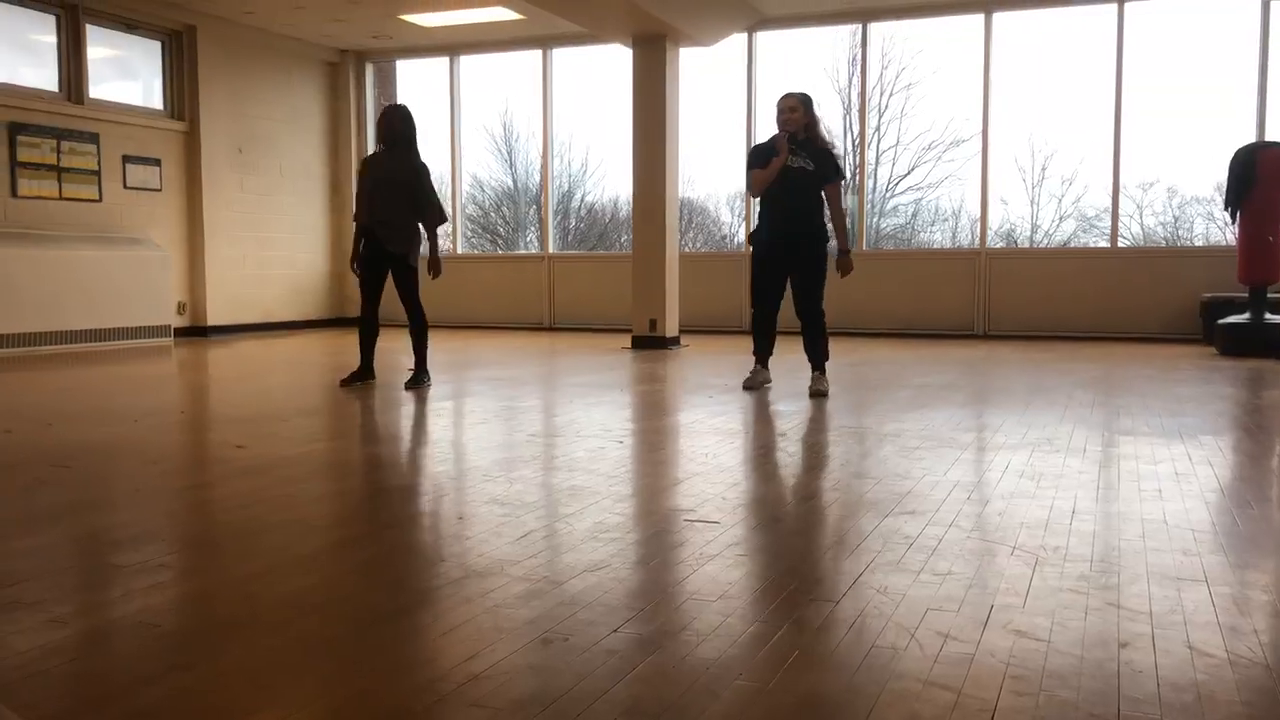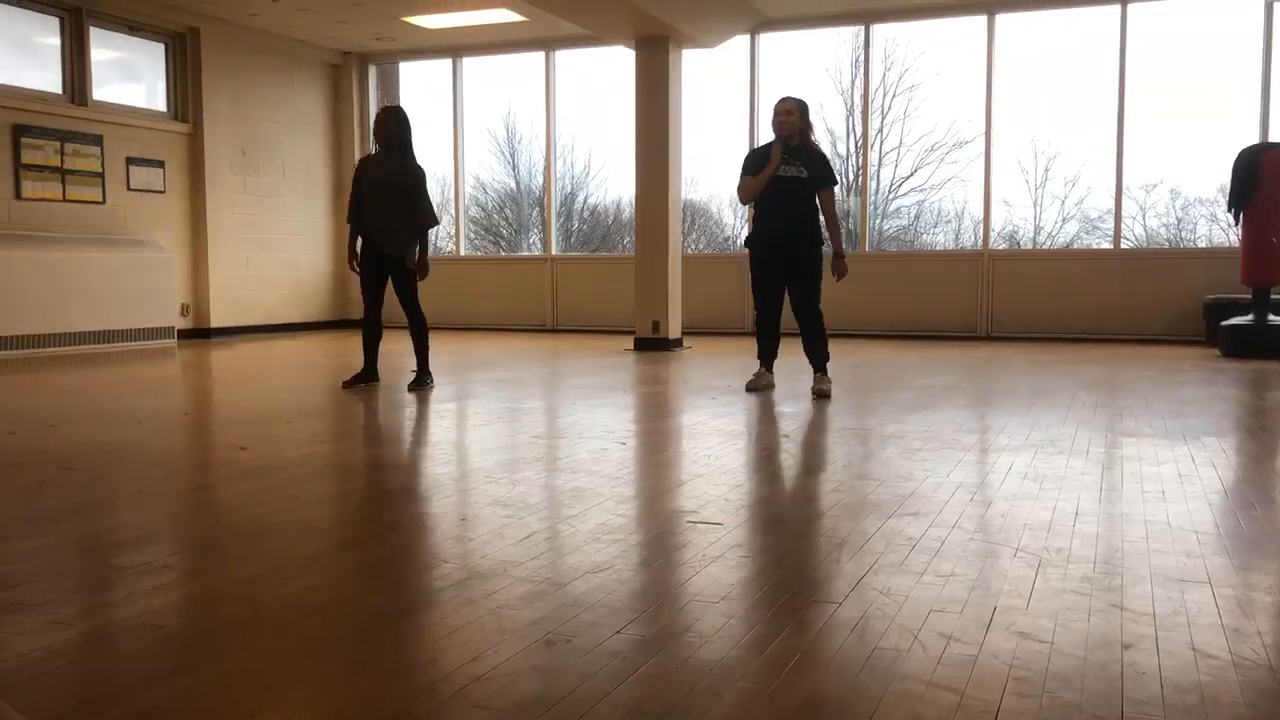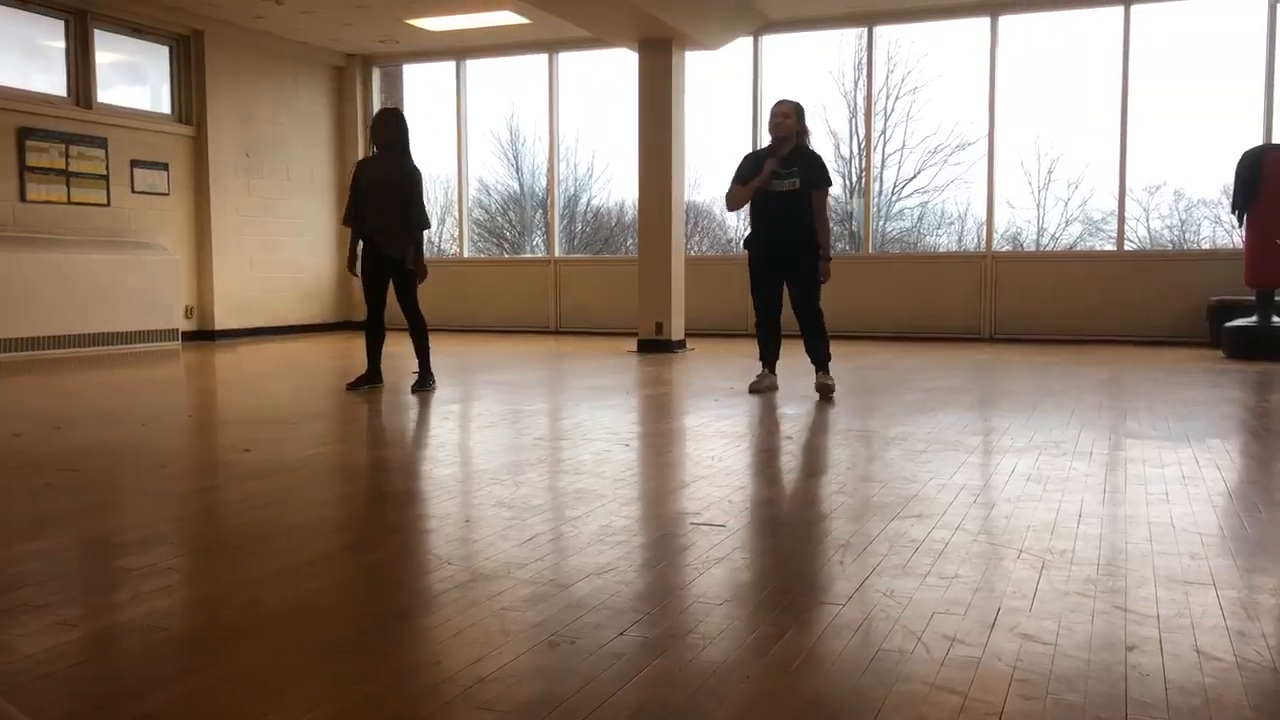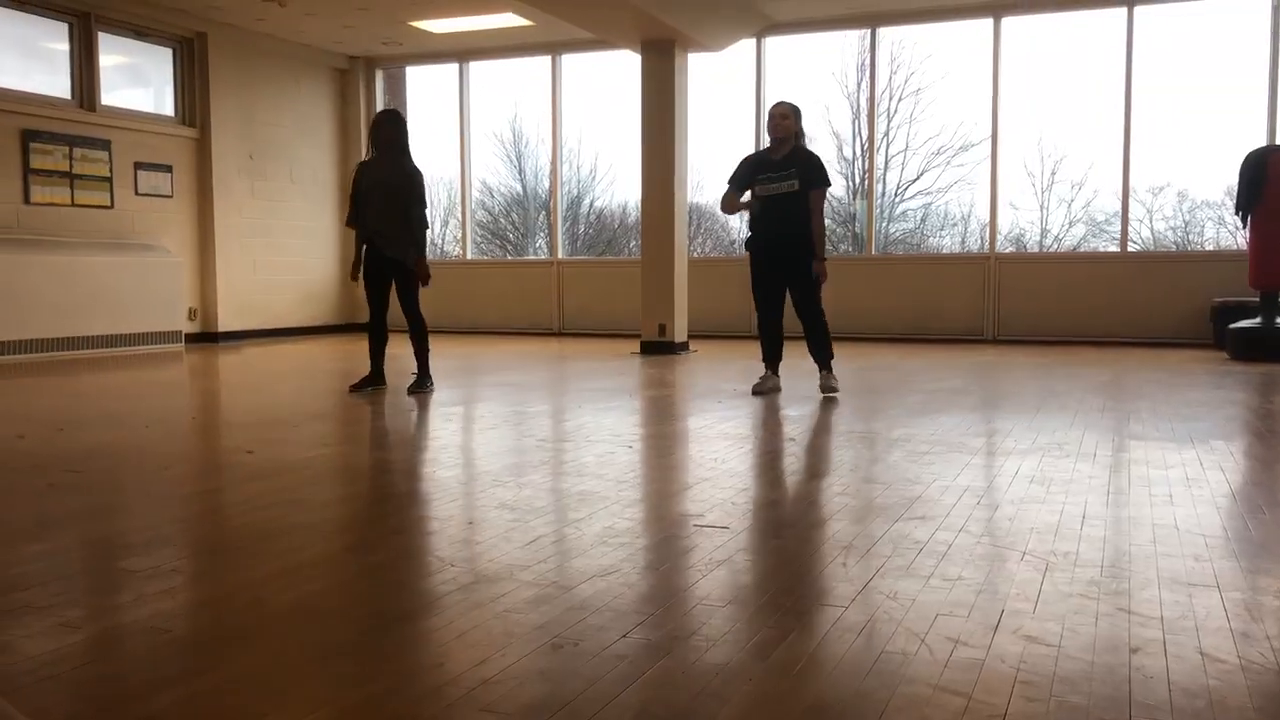
dt=0.1s
person 1, frame 1
left shoulder: (821, 154)
right shoulder: (763, 152)
left elbow: (834, 204)
right elbow: (755, 188)
left wrist: (844, 249)
right wrist: (781, 156)
left hip: (808, 244)
right hip: (768, 242)
left knee: (810, 309)
right knee: (763, 307)
left ankle: (818, 373)
right ankle: (760, 366)
person 1, frame 2
left shoulder: (814, 159)
right shoulder: (758, 157)
left elbow: (828, 210)
right elbow: (745, 197)
left wrist: (838, 253)
right wrist: (773, 165)
left hip: (804, 248)
right hip: (764, 246)
left knee: (808, 311)
right knee: (765, 311)
left ankle: (821, 373)
right ankle: (765, 369)
person 1, frame 3
left shoulder: (810, 161)
right shoulder: (754, 161)
left elbow: (820, 212)
right elbow: (732, 202)
left wrist: (825, 256)
right wrist: (762, 179)
left hip: (801, 250)
right hip: (763, 249)
left knee: (808, 311)
right knee: (766, 312)
left ankle: (823, 372)
right ankle: (768, 371)
person 1, frame 4
left shoulder: (808, 162)
right shoulder: (753, 163)
left elbow: (817, 212)
right elbow: (726, 204)
left wrist: (820, 256)
right wrist: (744, 204)
left hip: (800, 251)
right hip: (763, 250)
left knee: (810, 311)
right knee: (767, 314)
left ankle: (826, 371)
right ankle: (771, 373)
person 2, frame 1
left shoulder: (415, 167)
right shoulder: (370, 164)
left elbow: (430, 212)
right elbow: (362, 209)
left wrist: (434, 252)
right wrist: (356, 247)
left hip: (404, 246)
right hip: (373, 244)
left knee: (411, 305)
right knee: (368, 306)
left ankle: (421, 369)
right ankle: (366, 367)
person 2, frame 2
left shoulder: (411, 170)
right shoulder: (365, 166)
left elbow: (422, 215)
right elbow: (355, 211)
left wrist: (423, 254)
right wrist: (352, 247)
left hip: (401, 249)
right hip: (372, 247)
left knee: (411, 307)
right knee: (371, 309)
left ankle: (424, 371)
right ankle: (369, 369)
person 2, frame 3
left shoulder: (408, 171)
right shoulder: (364, 168)
left elbow: (418, 218)
right elbow: (356, 214)
left wrist: (419, 256)
right wrist: (353, 251)
left hip: (401, 251)
right hip: (372, 249)
left knee: (410, 309)
right knee: (374, 311)
left ankle: (426, 372)
right ankle: (373, 371)
person 2, frame 4
left shoulder: (409, 172)
right shoulder: (365, 170)
left elbow: (418, 219)
right elbow: (358, 217)
left wrist: (421, 258)
right wrist: (358, 255)
left hip: (403, 253)
right hip: (375, 252)
left knee: (411, 311)
right knee: (376, 313)
left ankle: (424, 373)
right ankle: (376, 373)
